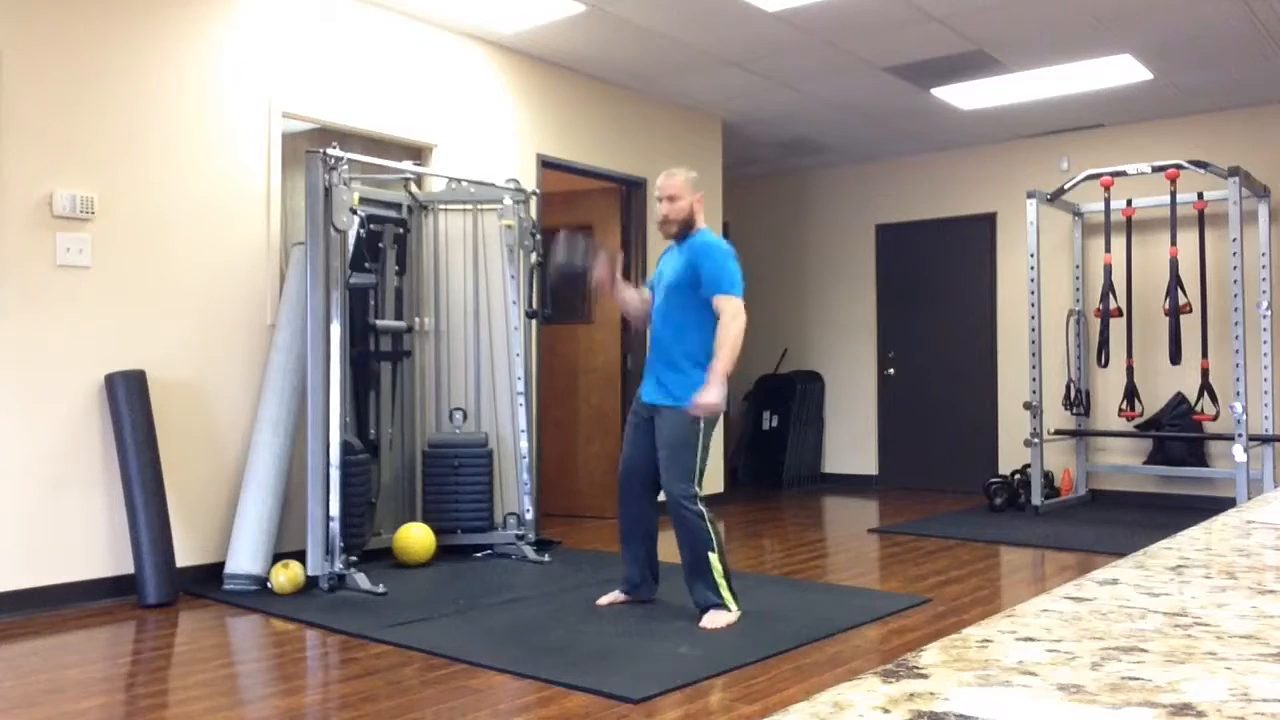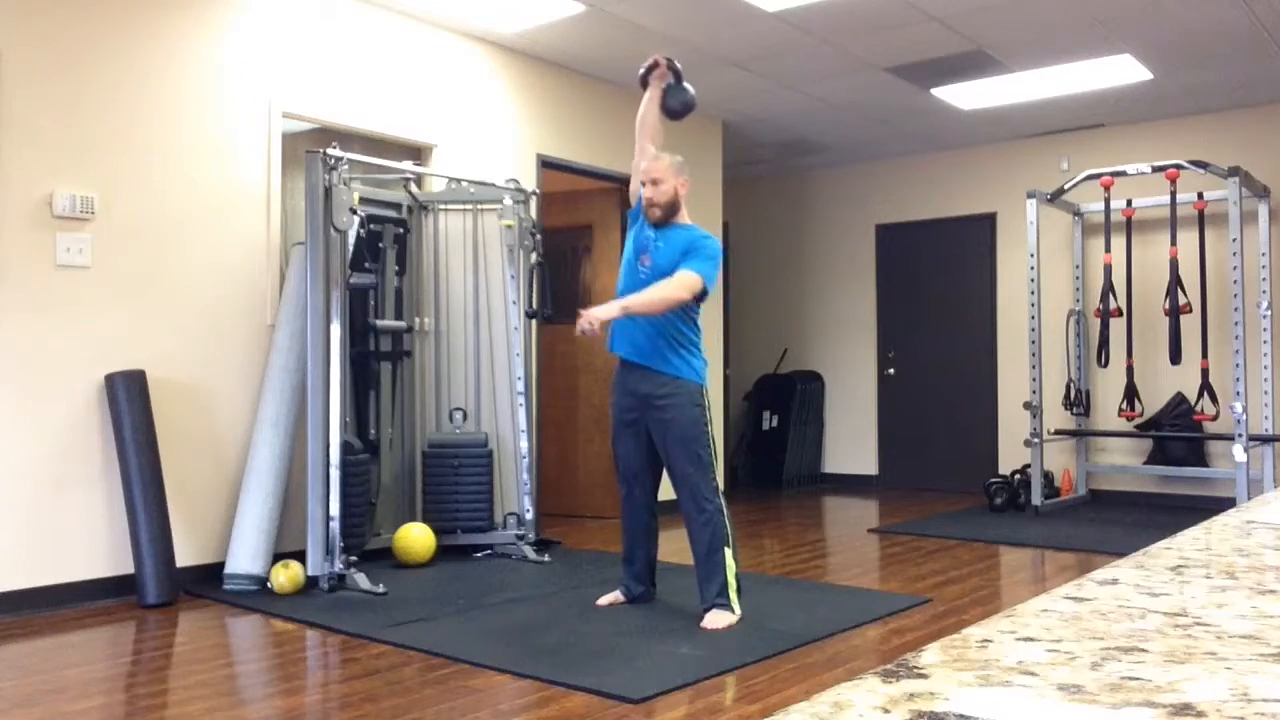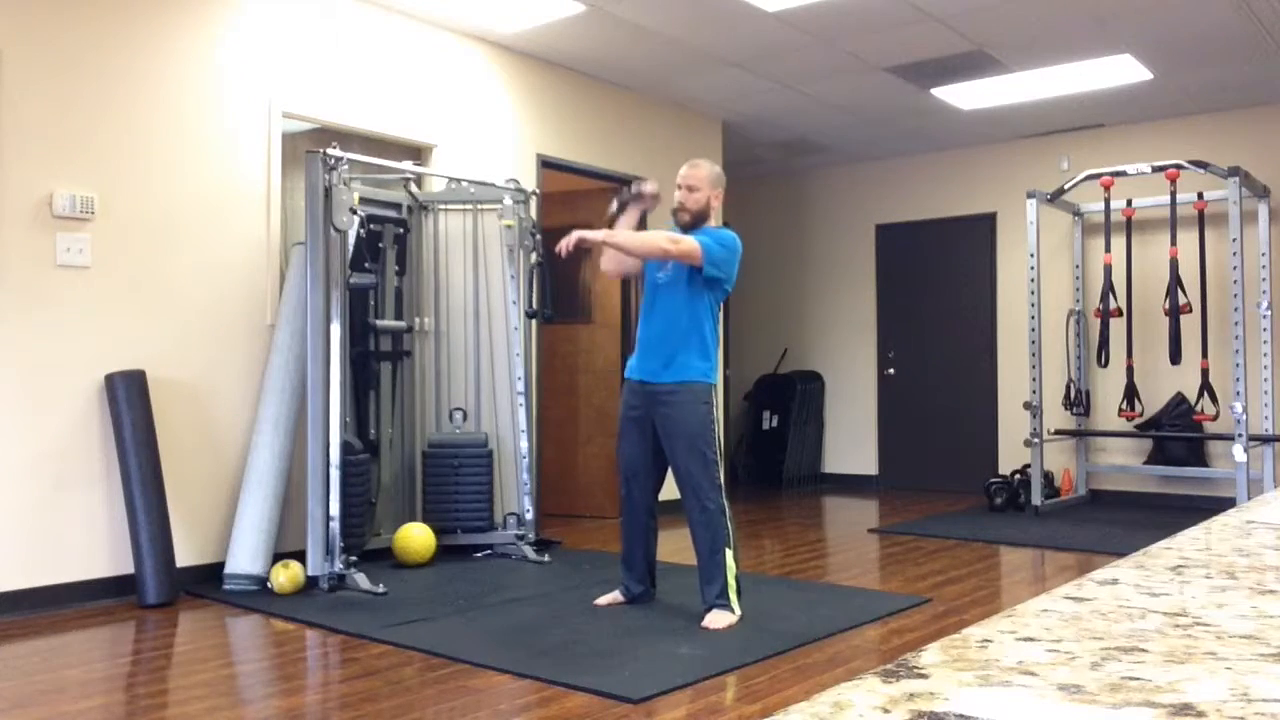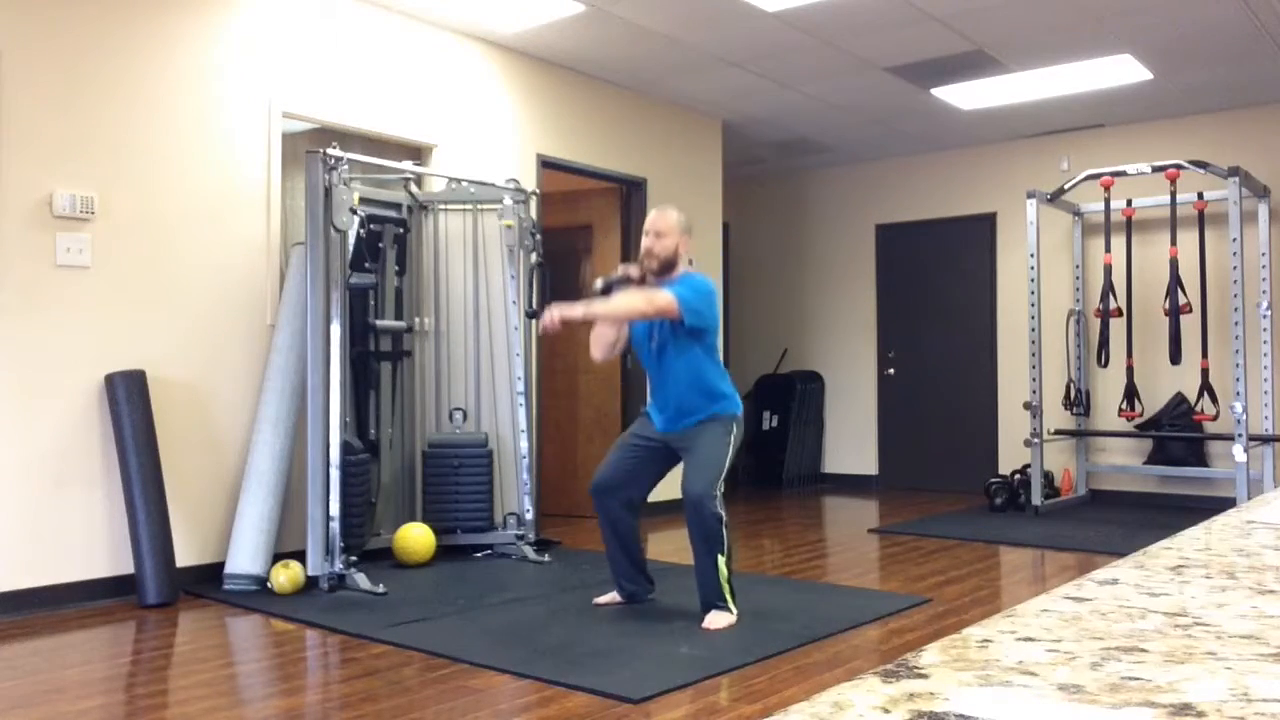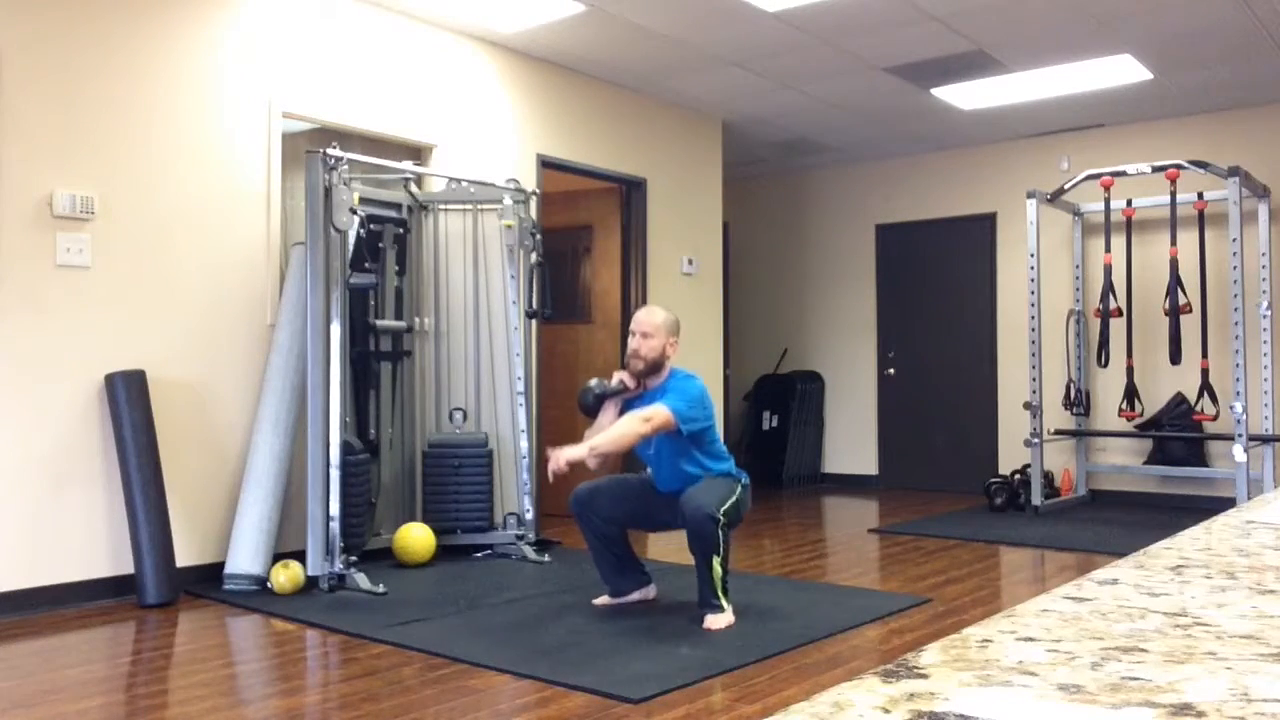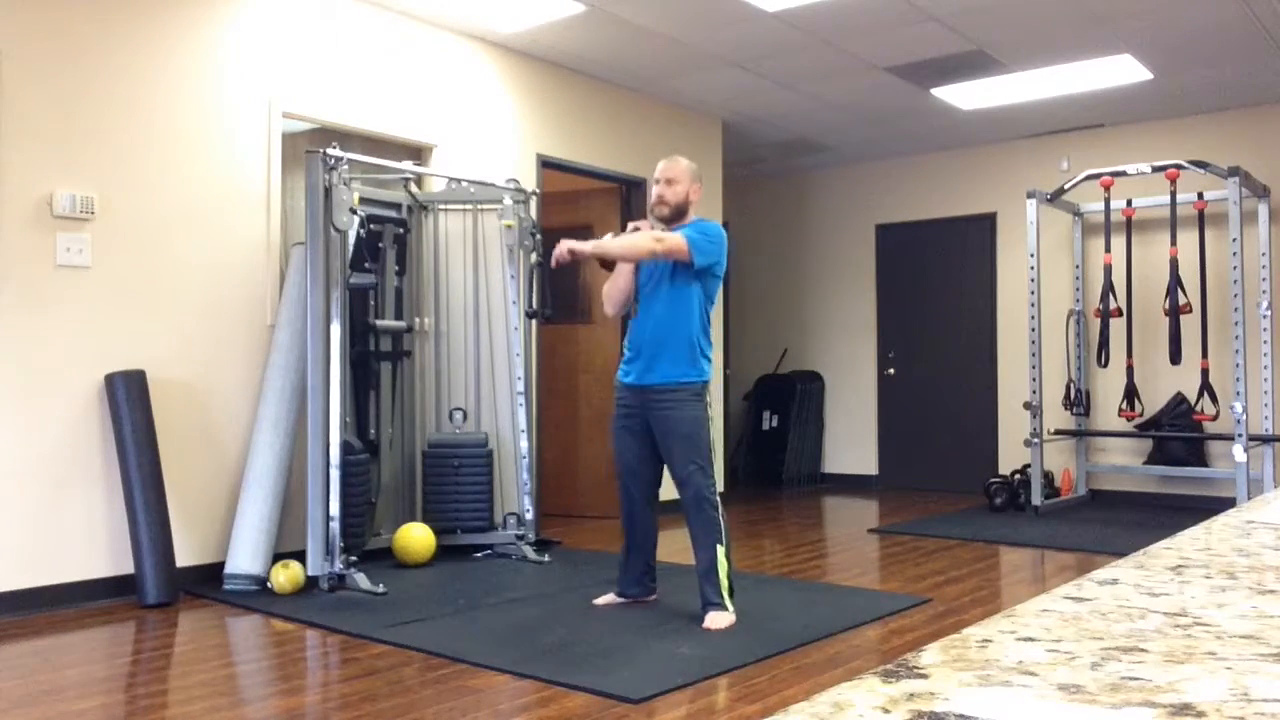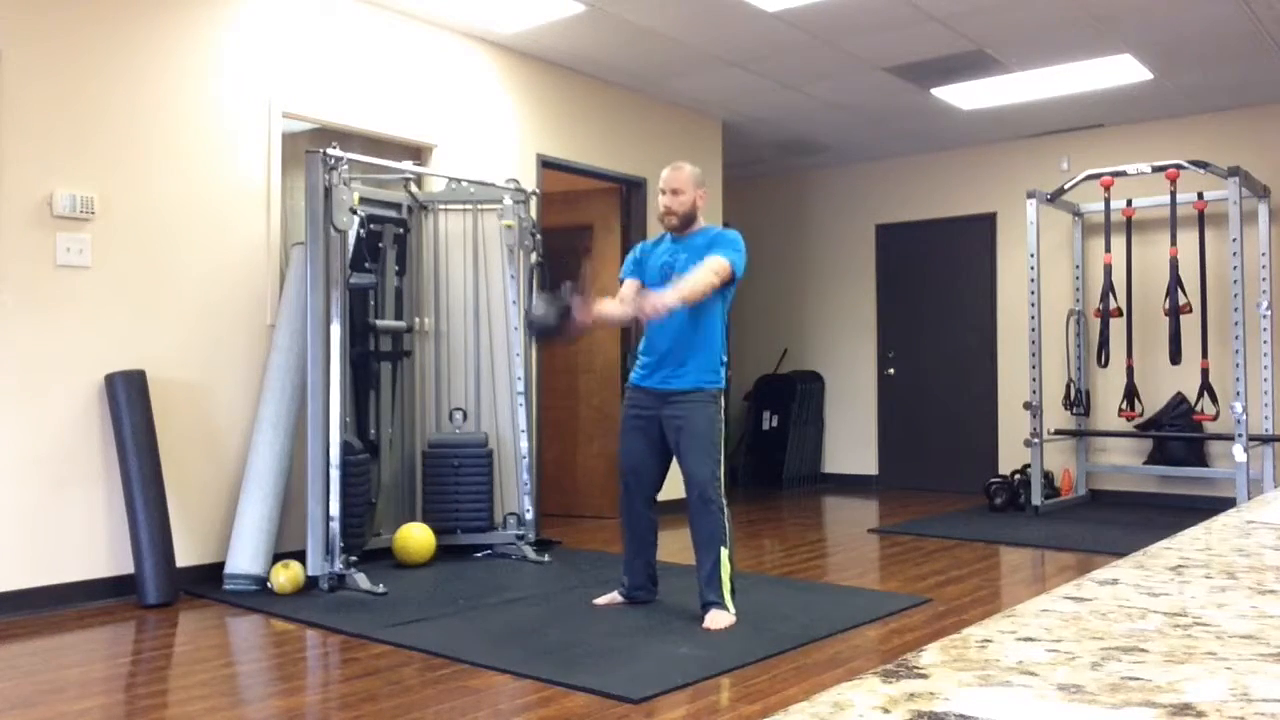
dt=0.7s
person 1, frame 1
left shoulder: (711, 251)
right shoulder: (669, 257)
left elbow: (734, 315)
right elbow: (643, 312)
left wrist: (716, 382)
right wrist: (613, 286)
left hip: (688, 400)
right hip: (652, 396)
left knee: (682, 495)
right knee: (632, 485)
left ankle: (719, 600)
right ankle: (637, 581)
person 1, frame 2
left shoulder: (702, 244)
right shoulder: (639, 223)
left elbow: (677, 291)
right elbow: (645, 141)
left wrist: (615, 307)
right wrist: (655, 88)
left hip: (676, 383)
right hip: (629, 378)
left knee: (698, 493)
right knee: (635, 491)
left ankle: (723, 598)
right ankle: (636, 584)
person 1, frame 3
left shoulder: (723, 244)
right shoulder: (659, 245)
left elbow: (670, 245)
right elbow: (612, 265)
left wrist: (594, 234)
right wrist: (631, 210)
left hip: (687, 387)
right hip: (639, 382)
left knee: (702, 494)
right knee: (635, 490)
left ankle: (723, 599)
right ankle: (636, 585)
person 1, frame 4
left shoulder: (698, 289)
right shoulder: (639, 290)
left elbow: (647, 305)
right elbow: (601, 352)
left wrist: (578, 310)
right wrist: (619, 291)
left hip: (711, 418)
right hip: (659, 419)
left knee: (700, 496)
right knee: (608, 488)
left ankle: (720, 601)
right ankle: (632, 585)
person 1, frame 5
left shoulder: (687, 389)
right shoulder: (629, 391)
left elbow: (646, 425)
right elbow: (596, 458)
left wrist: (579, 450)
right wrist: (614, 400)
left hip: (717, 483)
right hip: (664, 489)
left knee: (698, 510)
right knee: (586, 500)
left ankle: (717, 603)
right ankle: (630, 584)
person 1, frame 6
left shoulder: (708, 235)
right shoulder: (645, 239)
left elbow: (658, 246)
right elbow: (613, 306)
left wrist: (587, 247)
right wrist: (628, 244)
left hip: (681, 387)
right hip: (632, 384)
left knee: (696, 492)
right knee: (633, 491)
left ankle: (718, 599)
right ankle: (636, 584)
person 1, frame 7
left shoulder: (724, 241)
right shoulder: (644, 253)
left elbow: (711, 276)
right elbow: (624, 302)
left wrist: (668, 296)
right wrist: (595, 311)
left hip: (695, 388)
right hip: (644, 386)
left knee: (704, 489)
right knee: (634, 486)
left ankle: (719, 600)
right ankle: (638, 585)
